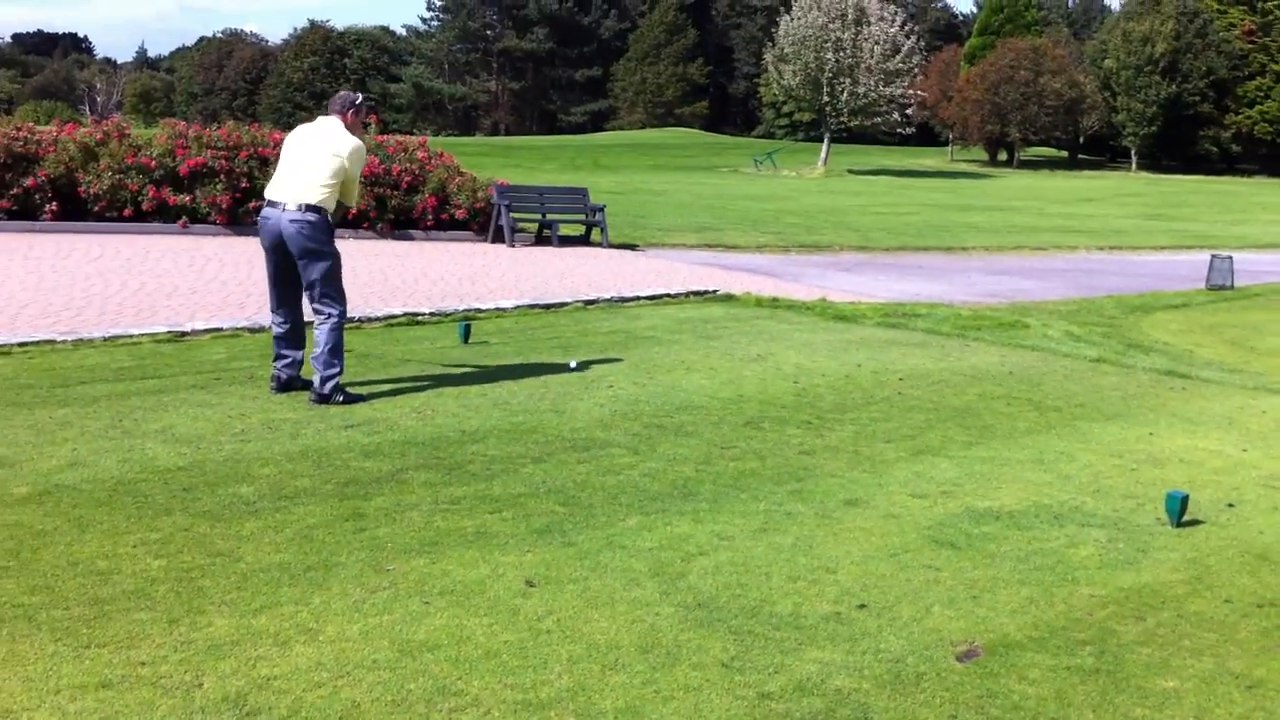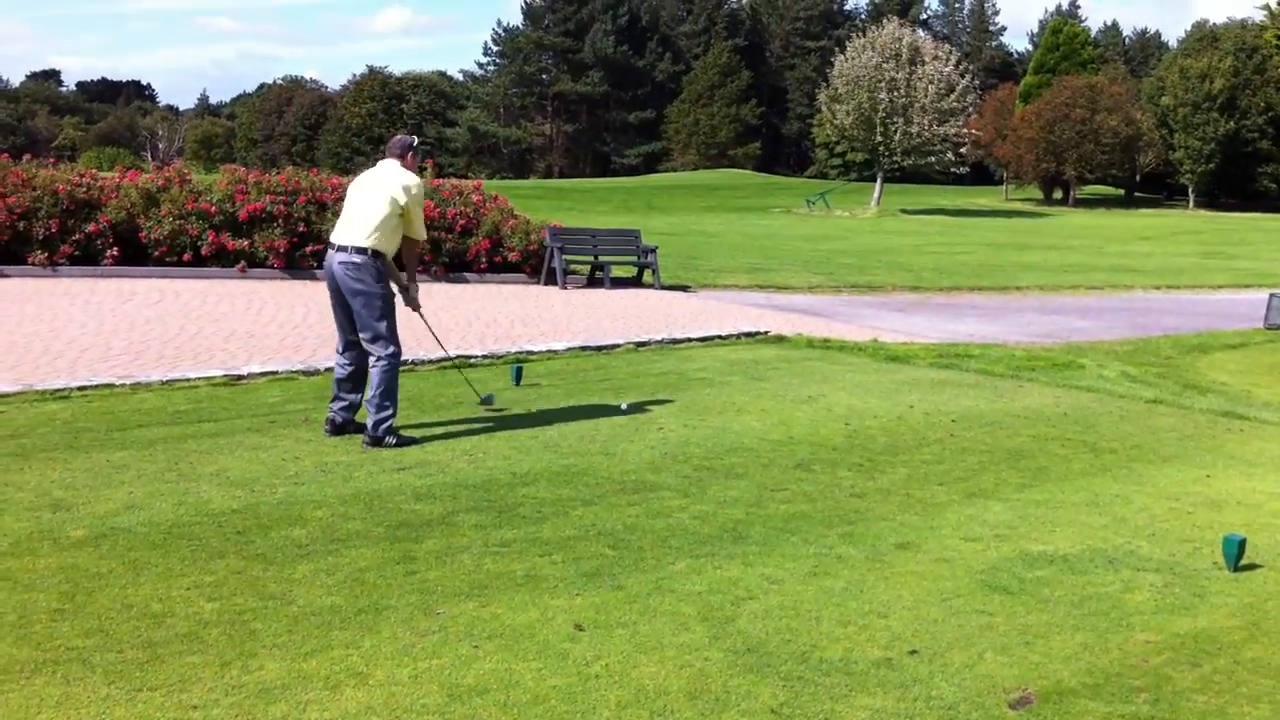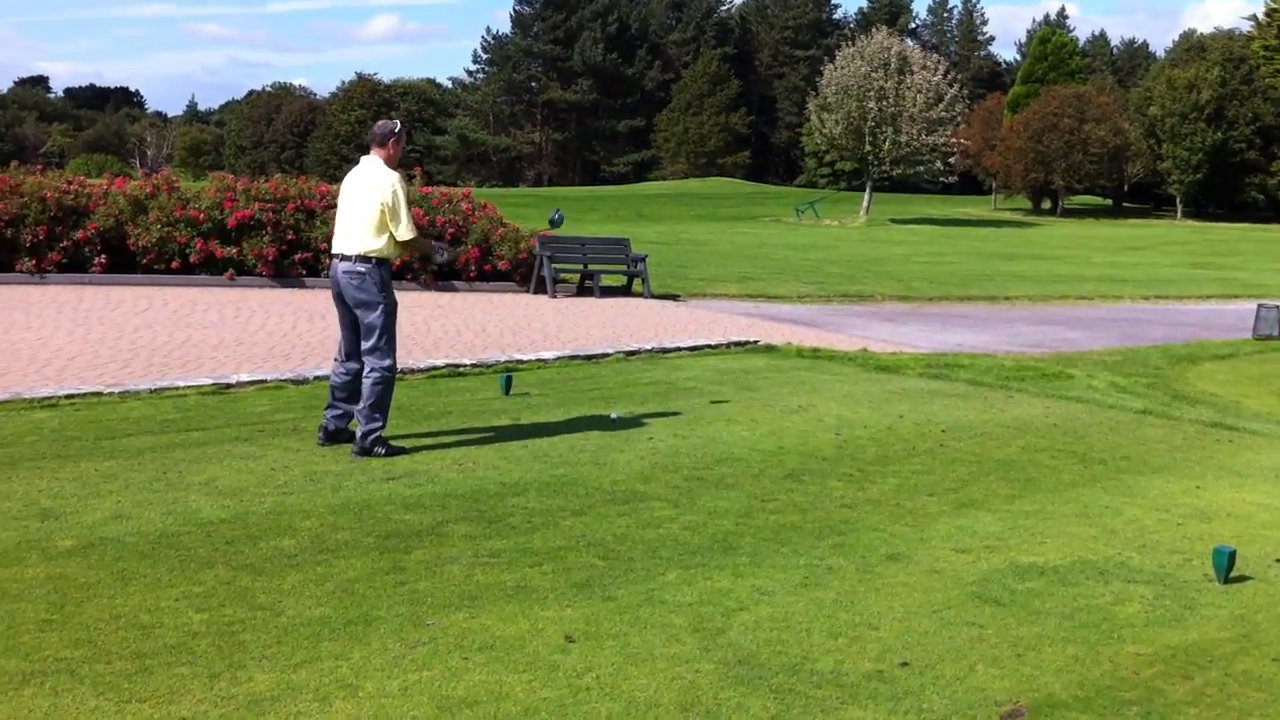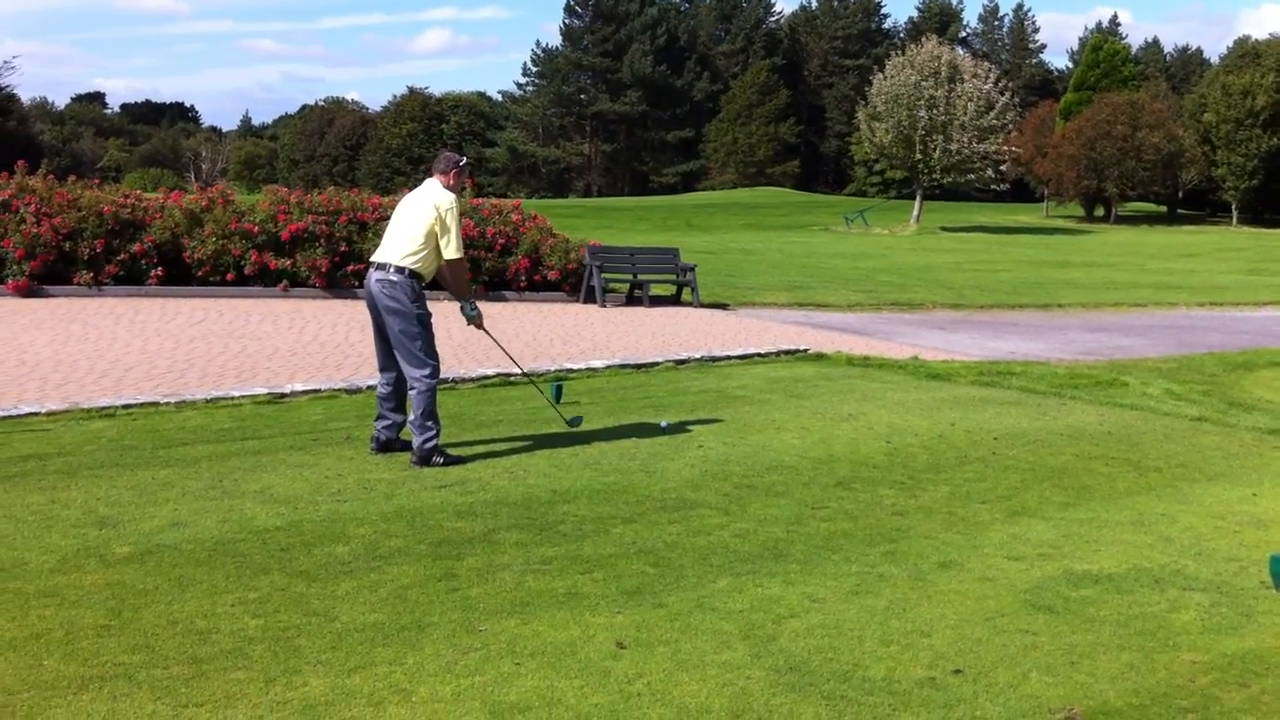
dt=1s
person 1, frame 1
left shoulder: (299, 132)
right shoulder: (354, 147)
right elbow: (349, 203)
right wrist: (329, 222)
left hip: (270, 216)
right hip: (309, 221)
left knee: (284, 304)
right knee: (329, 307)
left ankle: (284, 373)
right ankle: (326, 386)
person 1, frame 2
left shoulder: (365, 178)
right shoulder: (410, 182)
right elbow: (412, 241)
left wrist: (397, 279)
right wrist: (410, 286)
left hip: (337, 260)
right hip: (362, 264)
left knee: (350, 346)
right knee: (384, 349)
left ankle: (340, 416)
right ankle: (379, 429)
person 1, frame 3
left shoulder: (354, 175)
right shoulder: (389, 179)
right elbow: (404, 238)
left hip: (340, 267)
right hip: (367, 271)
left knee: (350, 353)
right knee: (379, 360)
left ankle: (333, 425)
right ankle: (367, 438)
person 1, frame 4
left shoulder: (416, 195)
right shoulder: (445, 200)
left elbow: (438, 262)
right elbow: (454, 261)
left wrist: (461, 298)
right wrist: (469, 304)
left hip: (376, 278)
right hip: (399, 284)
left knee: (392, 365)
right knee: (422, 368)
left ankle: (385, 434)
right ankle: (425, 448)
